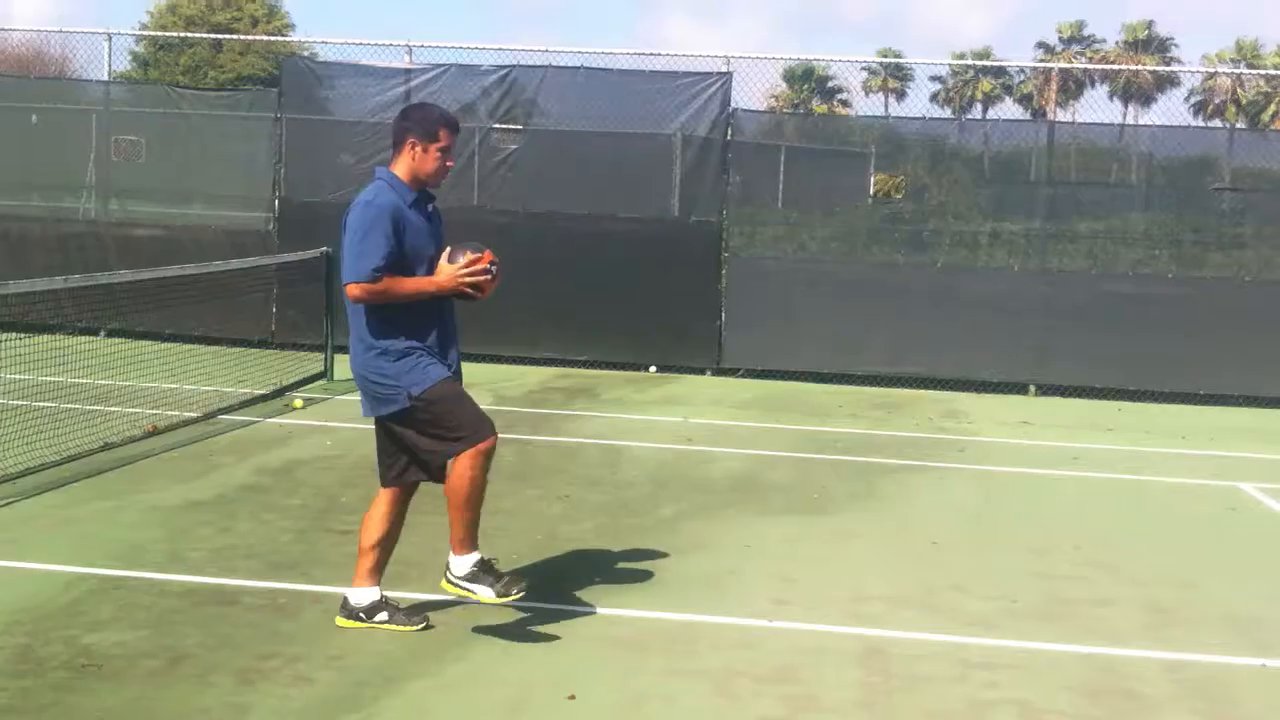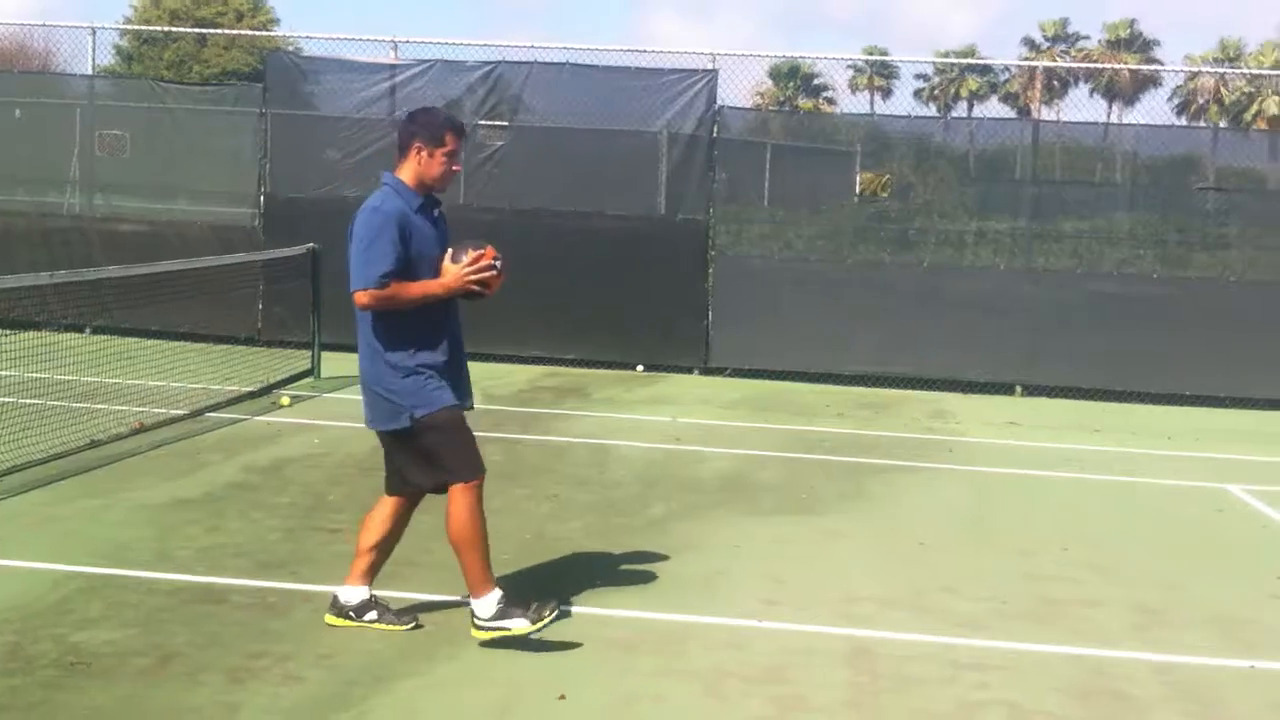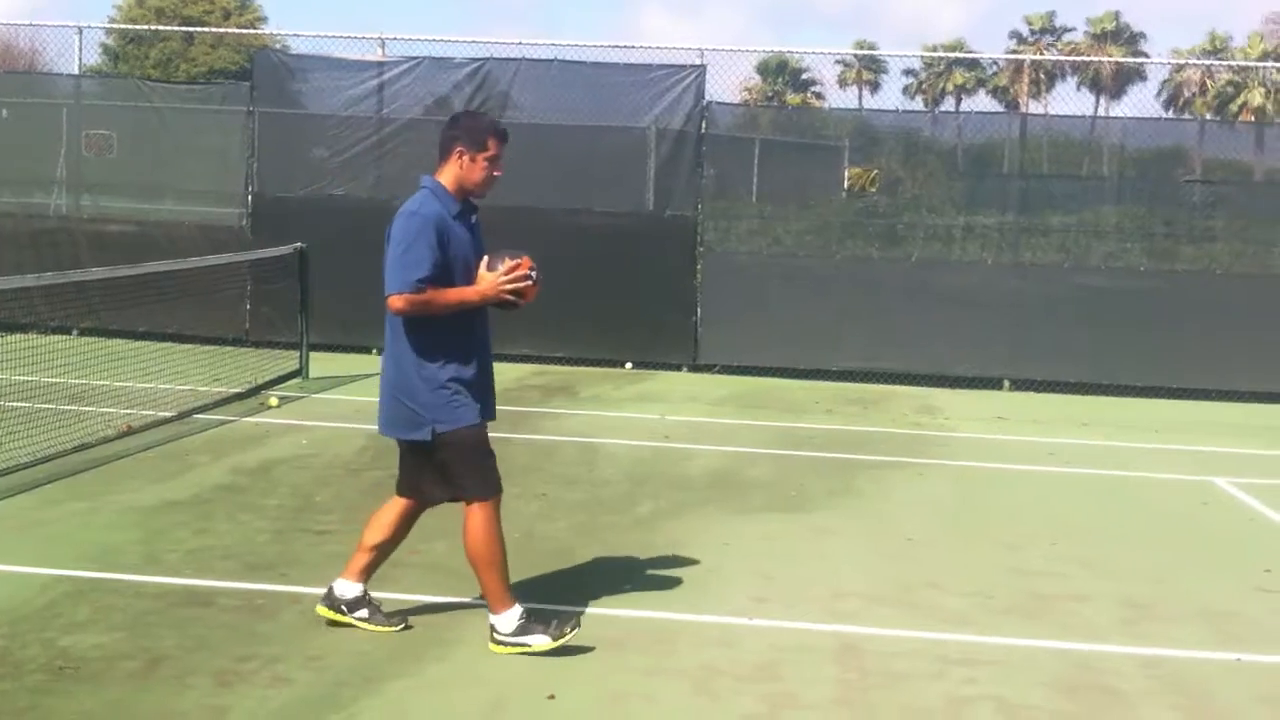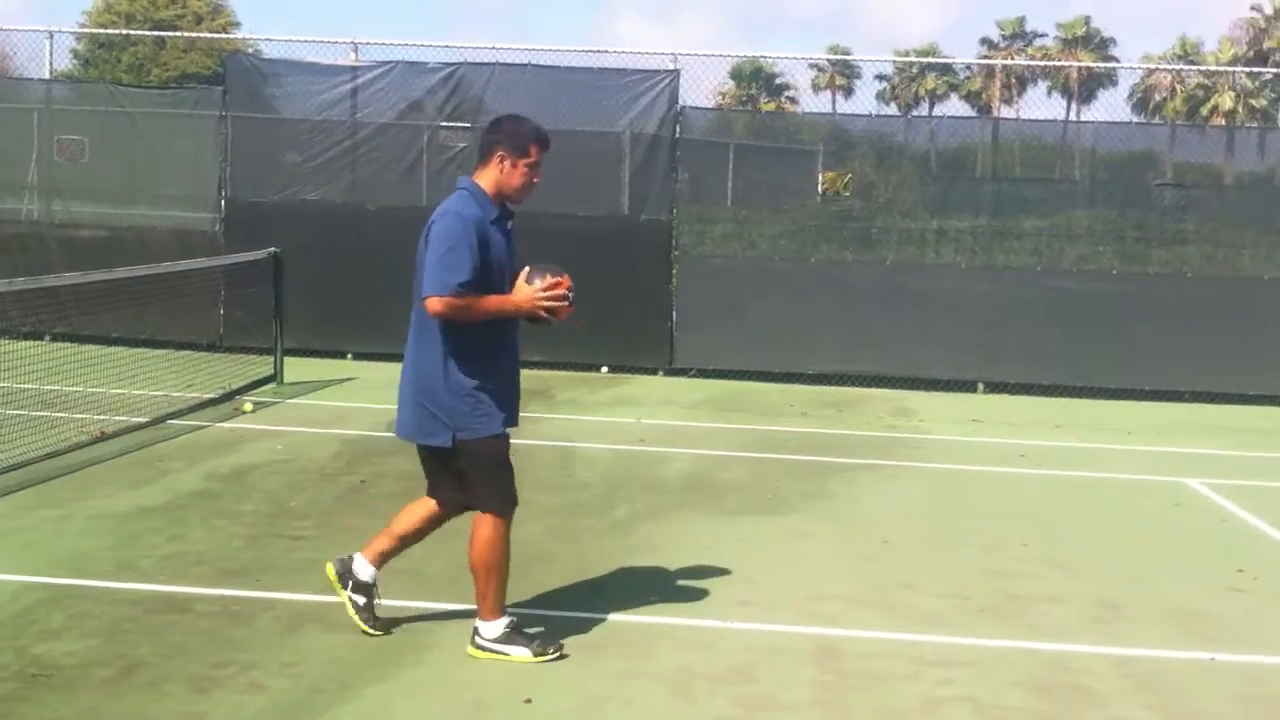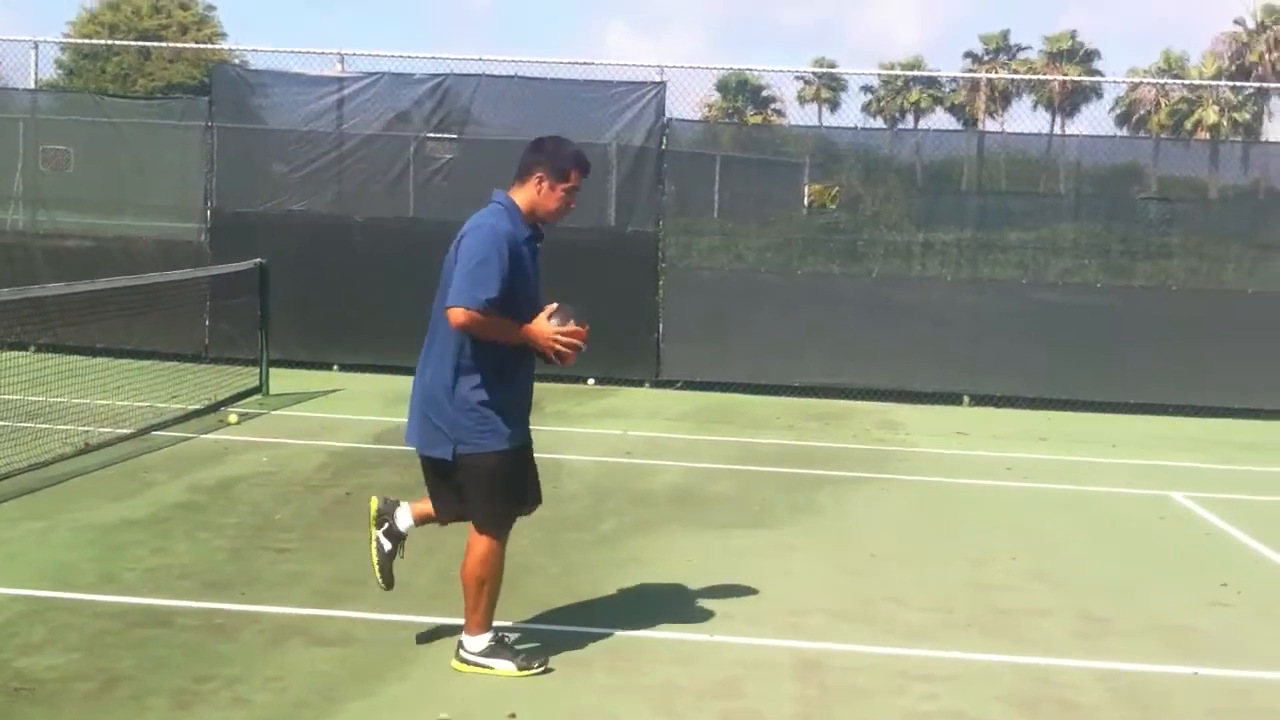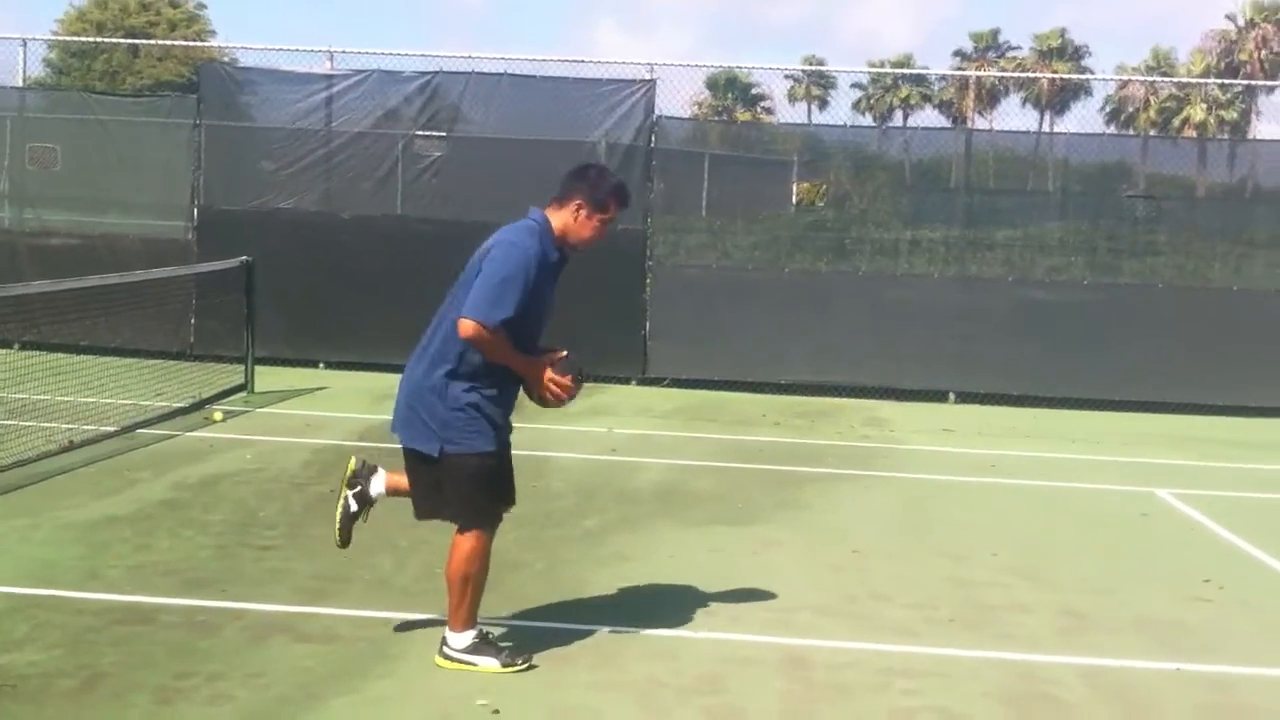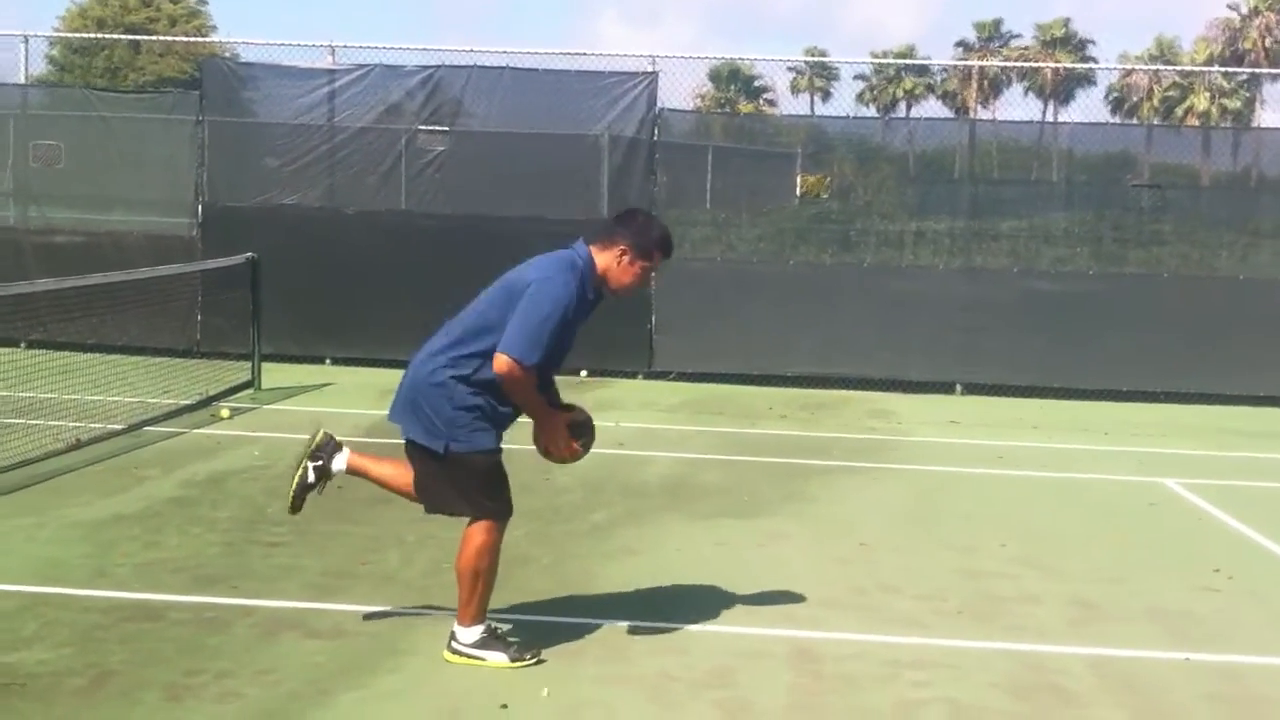
dt=0.3s
person 1, frame 1
left shoulder: (422, 205)
right shoulder: (377, 207)
right elbow: (359, 286)
left wrist: (461, 279)
right wrist: (438, 284)
left hip: (417, 364)
right hip: (396, 365)
left knee: (398, 485)
right knee: (478, 439)
left ankle: (363, 597)
right ankle: (463, 562)
person 1, frame 2
left shoulder: (428, 210)
right shoulder: (383, 213)
right elbow: (368, 294)
left wrist: (466, 279)
right wrist: (445, 284)
left hip: (426, 375)
right hip: (406, 378)
left knee: (405, 490)
right knee: (465, 477)
left ankle: (352, 597)
right ankle: (488, 605)
person 1, frame 3
left shoulder: (461, 216)
right shoulder: (422, 217)
right elbow: (402, 299)
left wrist: (497, 288)
right wrist: (480, 292)
left hip: (444, 385)
right hip: (433, 388)
left knee: (414, 493)
right knee: (482, 495)
left ankle: (347, 590)
right ankle: (507, 620)
person 1, frame 4
left shoulder: (492, 217)
right shoulder: (460, 218)
right elbow: (440, 302)
left wrist: (527, 302)
right wrist: (513, 304)
left hip: (469, 390)
right hip: (459, 394)
left knee: (451, 499)
right knee: (495, 507)
left ankle: (360, 568)
right ankle: (492, 629)
person 1, frame 5
left shoulder: (518, 233)
right shoulder: (491, 232)
right elbow: (463, 315)
left wrist: (543, 335)
right wrist: (531, 335)
left hip: (491, 403)
right hip: (467, 406)
left knee: (510, 504)
right knee: (491, 523)
left ankle: (401, 517)
right ankle: (477, 644)
person 1, frame 6
left shoulder: (543, 247)
right shoulder: (523, 249)
right elbow: (473, 327)
left wrist: (539, 366)
right wrist: (532, 371)
left hip: (460, 396)
right hip: (451, 399)
left knee: (491, 502)
right knee: (479, 519)
left ankle: (373, 483)
right ankle: (460, 642)
person 1, frame 7
left shoulder: (575, 277)
right shoulder: (558, 284)
left elbow: (533, 358)
right elbow: (507, 365)
left wrist: (553, 412)
right wrist: (548, 424)
left hip: (445, 390)
right hip: (451, 396)
left knee: (438, 489)
right knee: (489, 514)
left ankle: (337, 458)
right ankle: (469, 636)
